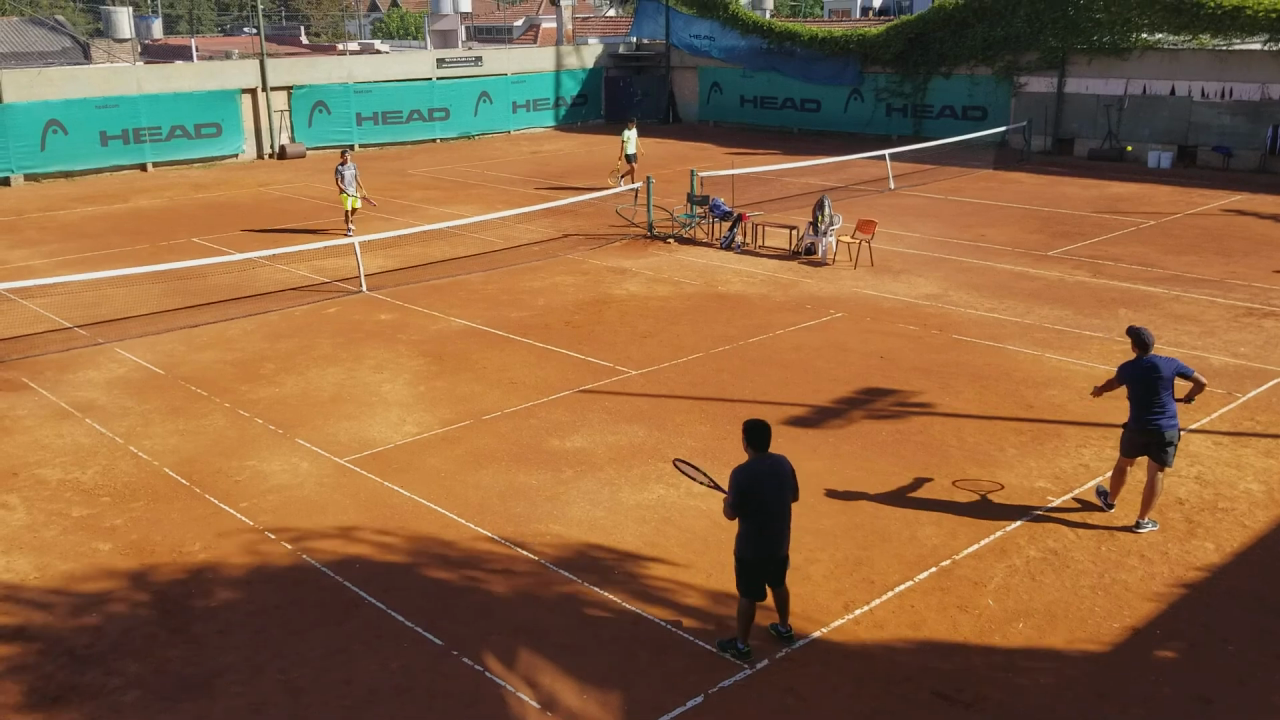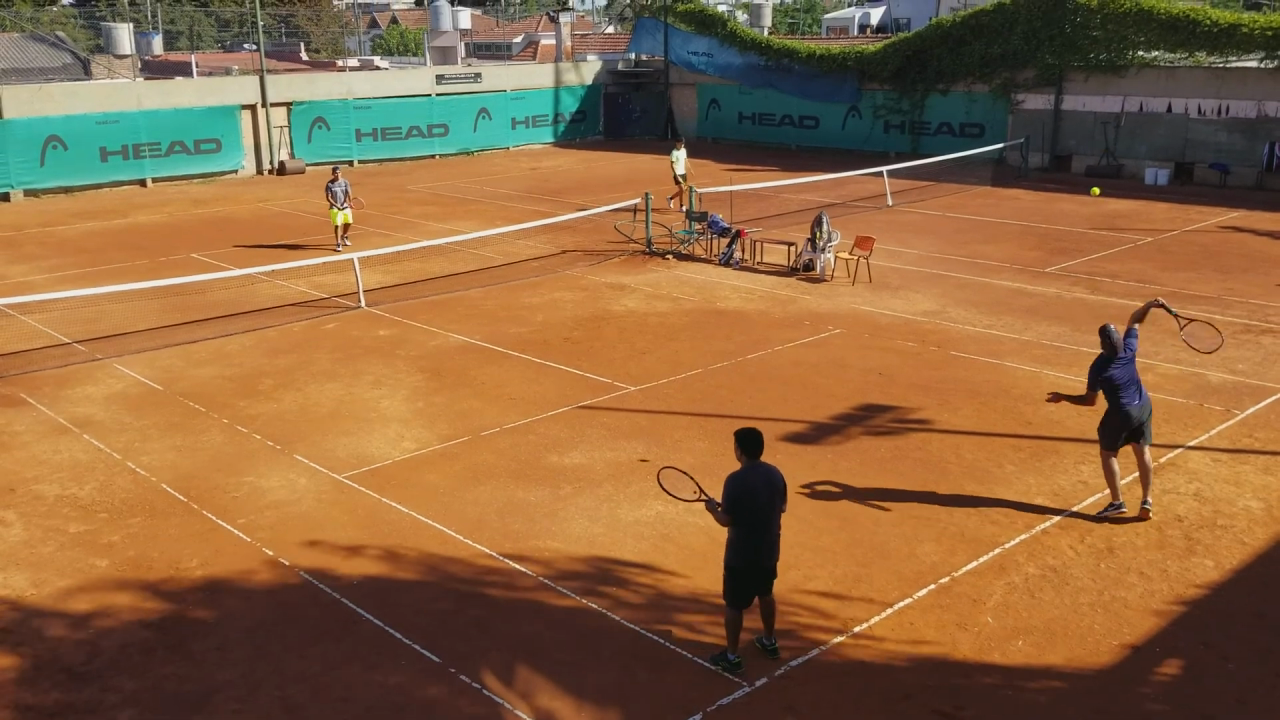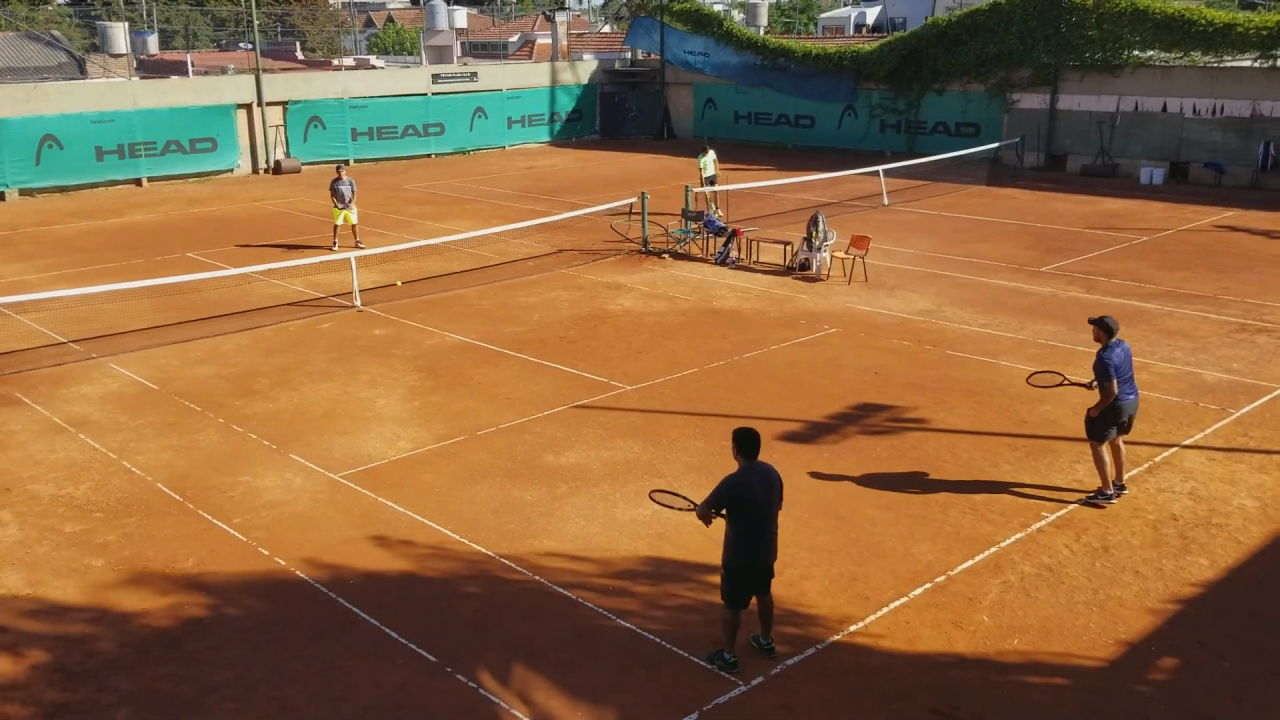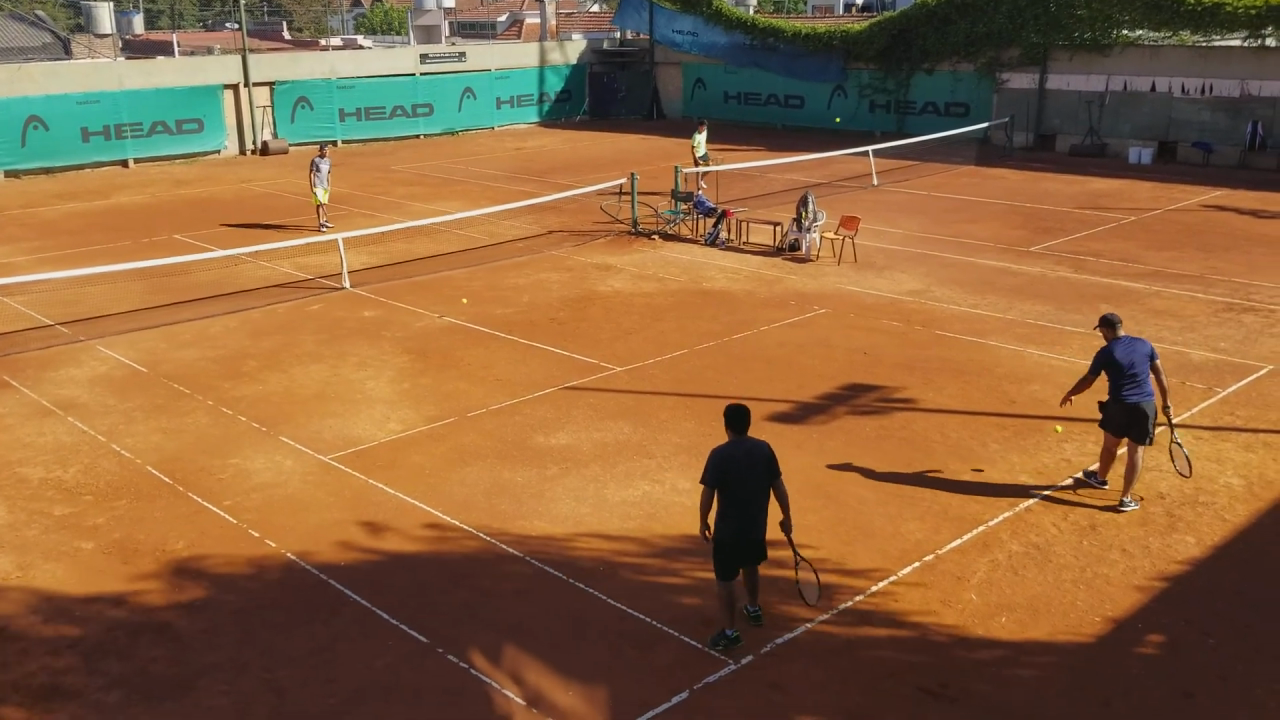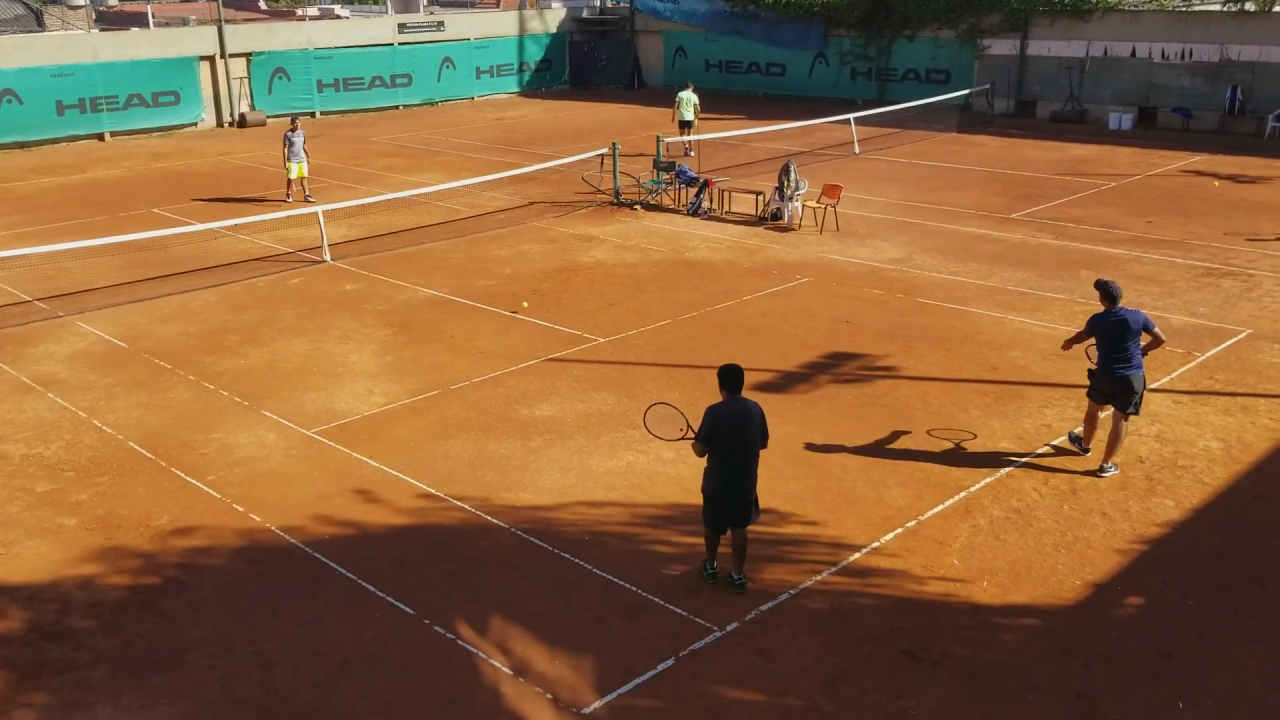
dt=1s
person 1, frame 1
left shoulder: (741, 473)
right shoulder: (784, 464)
left elbow: (731, 514)
right elbow: (794, 496)
left wrist: (727, 502)
left hip: (751, 546)
right hip: (780, 541)
left knee: (748, 596)
right knee: (778, 584)
left ankle: (741, 645)
right ankle: (784, 628)
person 1, frame 2
left shoulder: (736, 480)
right shoulder: (775, 474)
left elbow: (726, 520)
right elbow: (782, 508)
left wrist: (713, 508)
left hip: (741, 555)
right hip: (769, 550)
left knee: (734, 605)
right knee: (766, 595)
left ankle: (732, 657)
right ankle: (769, 642)
person 1, frame 3
left shoulder: (733, 482)
right shoulder: (772, 473)
left elbow: (702, 510)
right elbow: (778, 505)
left wrist: (707, 516)
left hip: (739, 555)
right hip: (766, 550)
left knee: (732, 605)
right knee: (763, 595)
left ankle: (728, 656)
right ankle: (766, 641)
person 1, frame 4
left shoulder: (719, 454)
right shoulder: (764, 449)
left elbow: (708, 493)
right elbow: (778, 485)
left wrist: (703, 522)
right wrist: (786, 516)
left hip: (728, 528)
right hip: (756, 524)
left knee: (725, 578)
right knee: (750, 565)
left ankle: (730, 632)
right ankle: (753, 608)
person 1, frame 5
left shoulder: (714, 412)
right shoulder: (755, 409)
left elbow: (701, 450)
right elbow: (763, 443)
left wrist: (694, 445)
left hip: (718, 483)
right hip: (746, 482)
left knee: (712, 526)
right knee: (740, 527)
left ankle: (711, 567)
right ankle: (739, 576)
person 2, frame 1
left shoulder: (1127, 369)
right shoulder: (1169, 364)
left elbow: (1114, 383)
right elbow: (1202, 382)
left wrist: (1100, 390)
right wrist: (1189, 396)
left hip: (1137, 428)
right hip: (1166, 430)
left knee: (1124, 463)
right knee: (1156, 474)
left ankle: (1110, 501)
right ankle: (1143, 520)
person 2, frame 2
left shoulder: (1099, 369)
right shoulder: (1129, 349)
left elbow: (1089, 402)
right elbow: (1135, 321)
left wrist: (1062, 397)
right wrist: (1149, 305)
left hip: (1123, 415)
right hip: (1143, 407)
left knee: (1108, 455)
right knee: (1142, 453)
left ankle: (1117, 502)
right ankle: (1146, 501)
person 2, frame 3
left shoulder: (1105, 357)
right shoulder: (1123, 345)
left elbow: (1112, 391)
left wrist: (1096, 409)
right wrist: (1098, 381)
left hip: (1116, 405)
right hip: (1132, 401)
left knee: (1098, 445)
right knee: (1115, 441)
left ankle: (1107, 492)
right ankle: (1120, 483)
person 2, frame 4
left shoulder: (1105, 352)
right shoulder: (1144, 345)
left elbow: (1087, 381)
right elbow: (1160, 374)
left wrist: (1069, 395)
right wrist: (1166, 401)
left hip: (1119, 405)
right hip: (1146, 405)
left knee: (1110, 444)
right knee: (1136, 451)
left ankle: (1100, 478)
right ankle: (1125, 499)
person 2, frame 5
left shoulder: (1097, 321)
right shoulder: (1137, 317)
left elbow: (1083, 336)
right elbow: (1161, 338)
left wrist: (1070, 341)
right wrist: (1146, 349)
left hip: (1105, 376)
right hip: (1132, 378)
left knee: (1094, 408)
right knee: (1121, 420)
left ankle: (1085, 445)
right ankle: (1106, 464)
